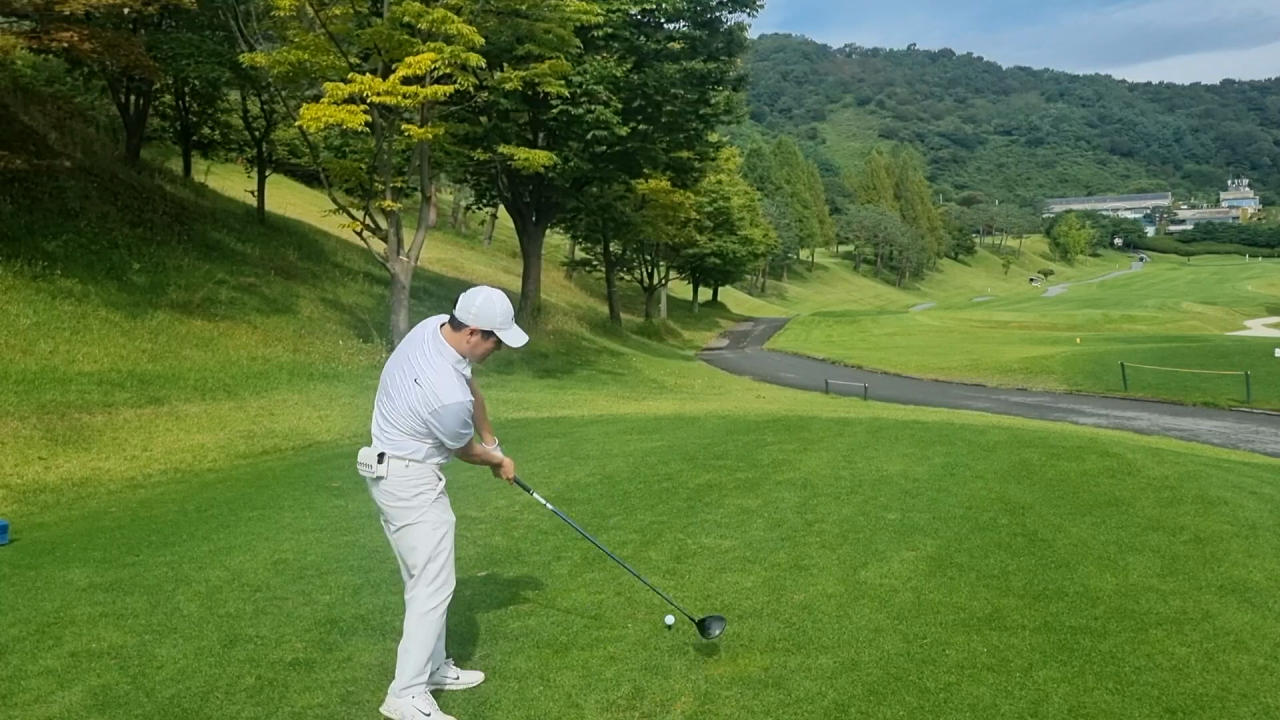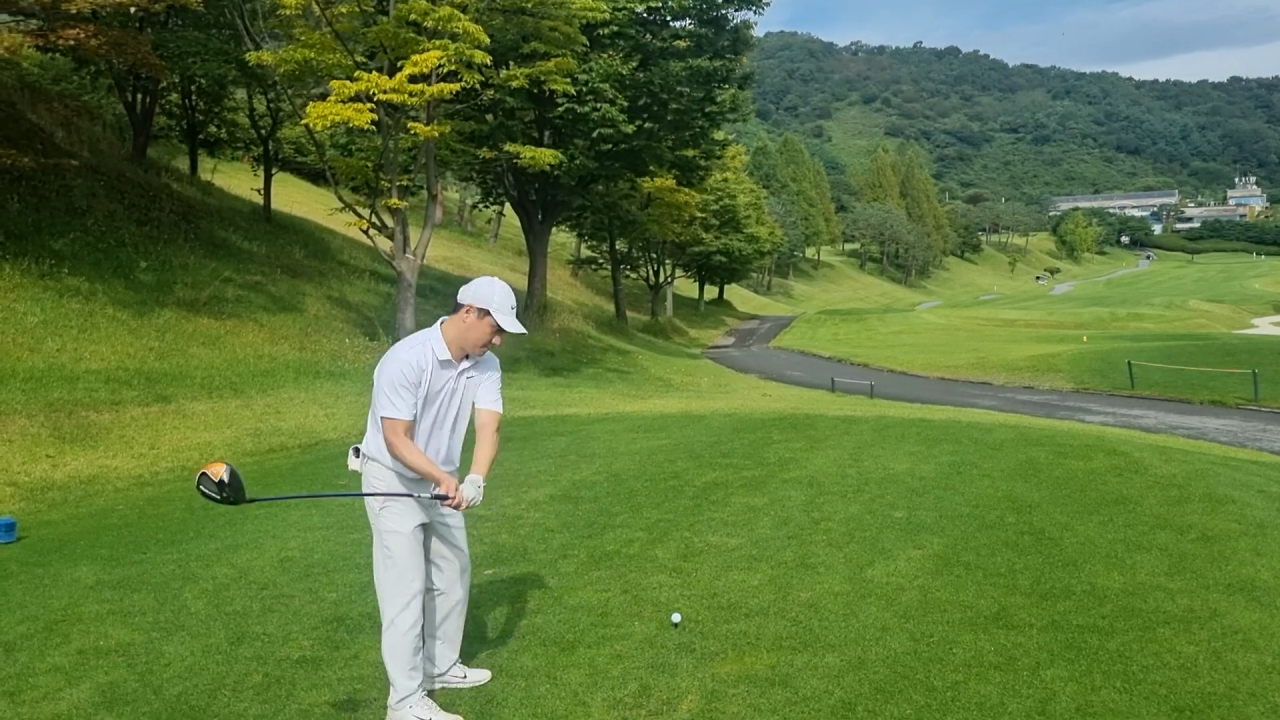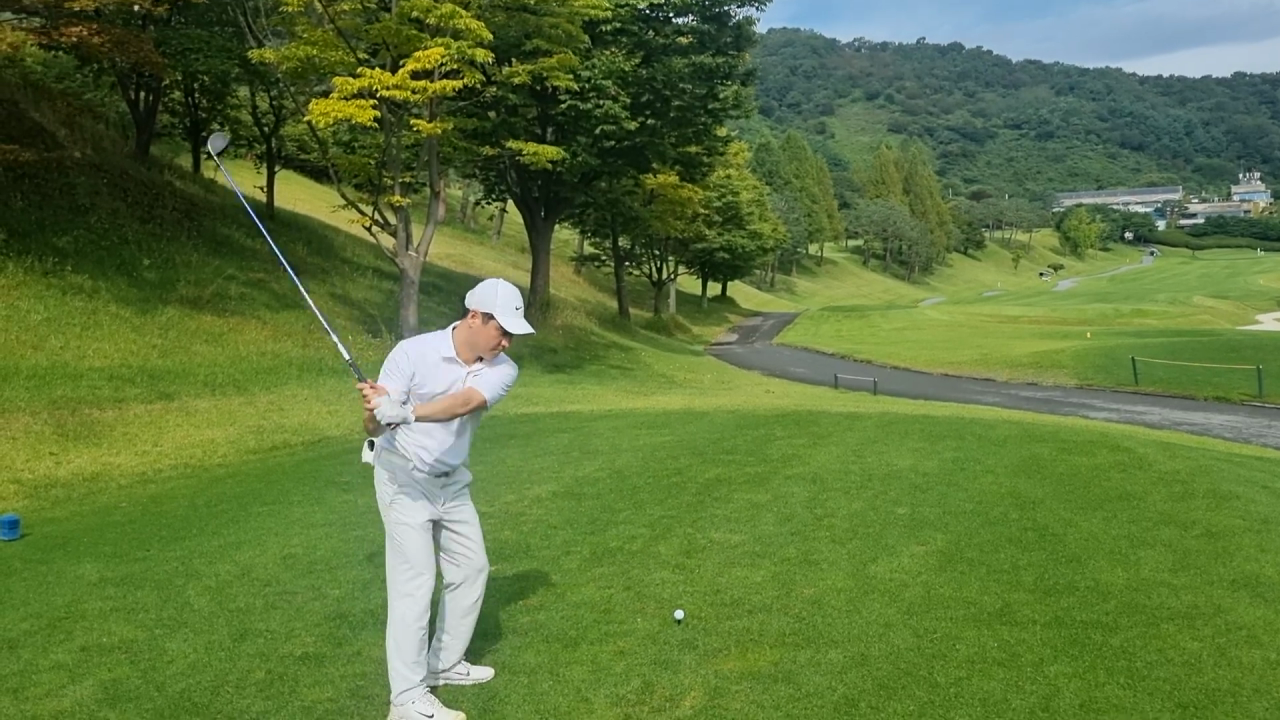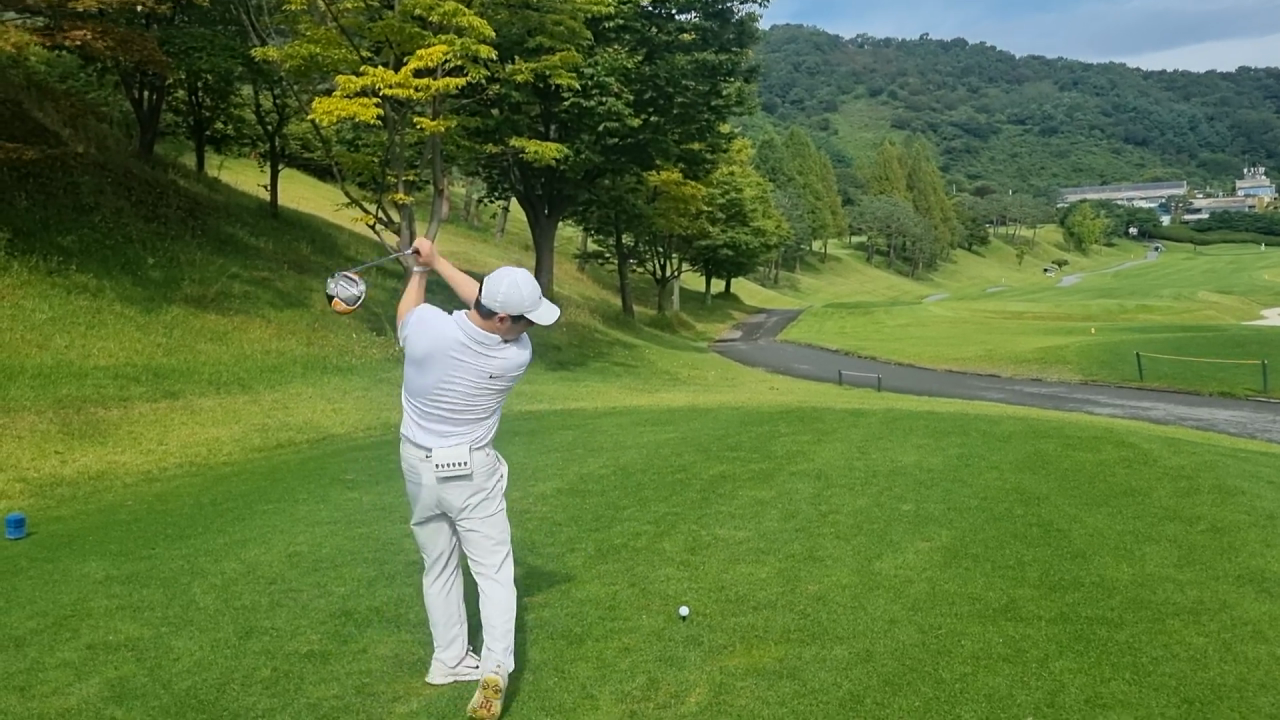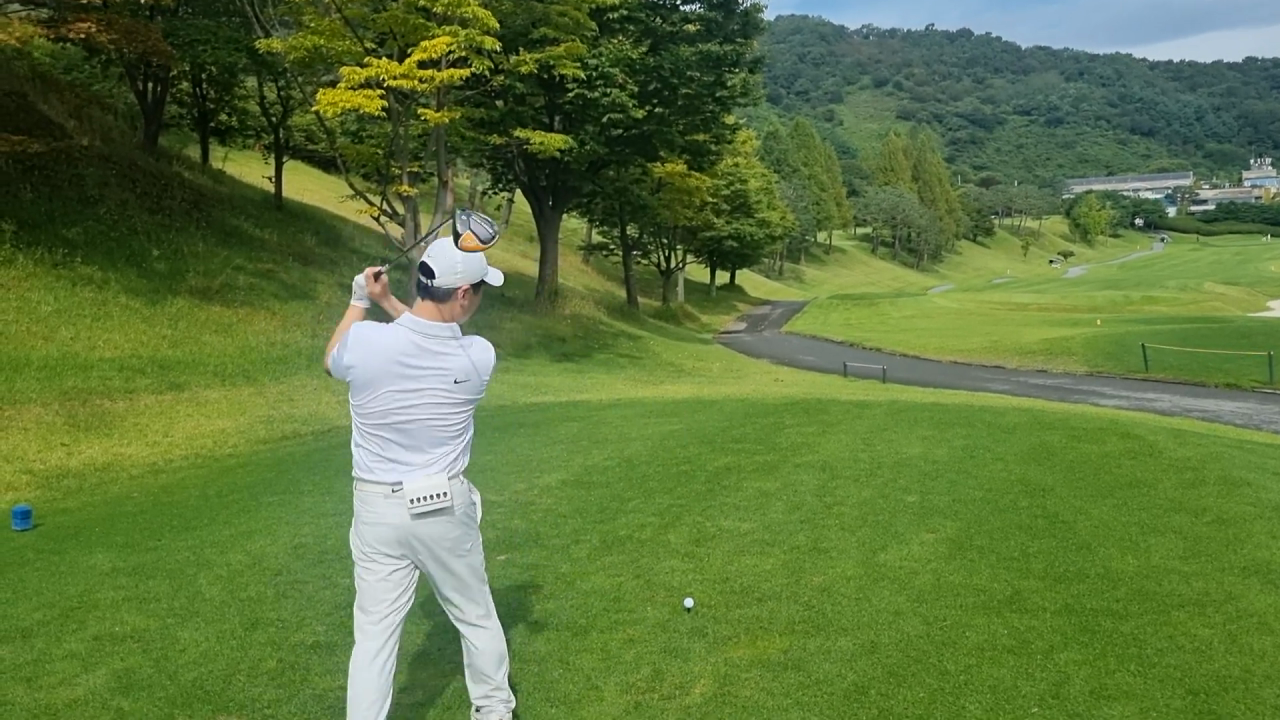
dt=0.7s
person 1, frame 1
left shoulder: (436, 327)
right shoulder: (445, 395)
right elbow: (465, 448)
left wrist: (494, 446)
right wrist: (498, 460)
left hip: (397, 472)
right hip: (411, 480)
left knee: (429, 577)
right knee: (434, 584)
left ankle: (432, 668)
person 1, frame 2
left shoulder: (488, 369)
right shoulder: (406, 358)
left elbow: (488, 428)
right elbow: (395, 441)
left wrist: (476, 480)
right wrist: (440, 477)
left hip: (441, 489)
right hip: (392, 486)
left knee: (452, 578)
right knee: (405, 594)
left ankle: (439, 666)
person 1, frame 3
left shoulder: (502, 370)
right shoulder: (413, 352)
left elbow: (462, 404)
right elbow: (373, 423)
left wrist: (407, 412)
right wrist: (377, 409)
left hip: (451, 481)
right hip: (403, 479)
left knee: (470, 571)
right knee: (413, 586)
left ankle: (444, 663)
person 1, frame 4
left shoulder: (425, 326)
right shoulder: (517, 356)
left elbow: (406, 314)
right elbow: (480, 301)
left wrist: (421, 267)
right wrist: (439, 261)
left hip: (420, 467)
right hip: (474, 472)
left knee: (440, 566)
right knee: (495, 570)
left ankle: (451, 658)
right ankle: (494, 666)
person 1, frame 5
left shoulder: (365, 341)
right shoulder: (479, 358)
left elbow: (332, 361)
left wrist: (360, 300)
right wrist: (387, 300)
left hip: (377, 507)
right hip: (444, 507)
left knee: (375, 628)
right knee: (474, 613)
